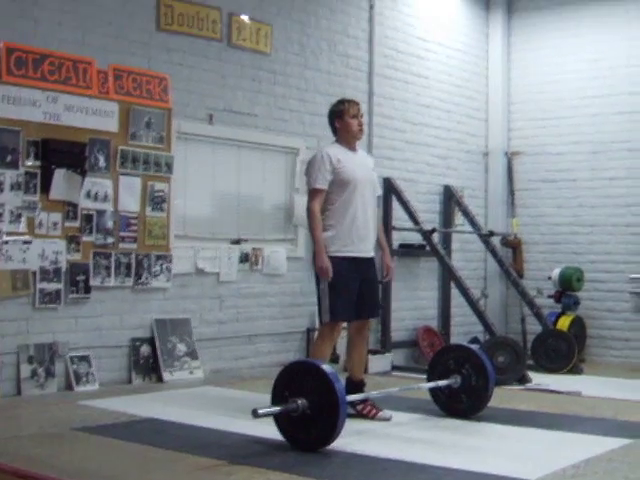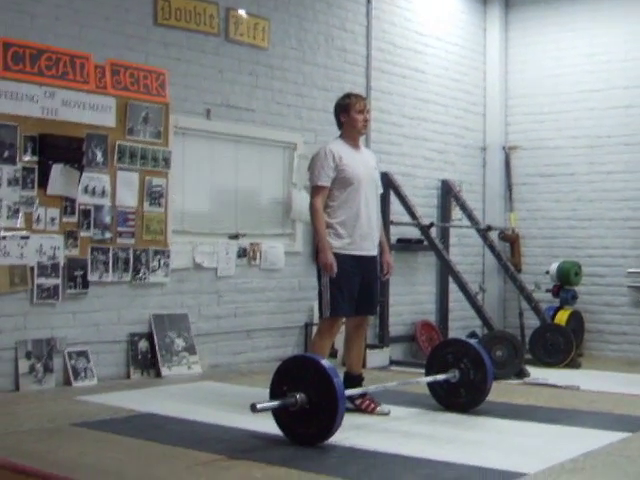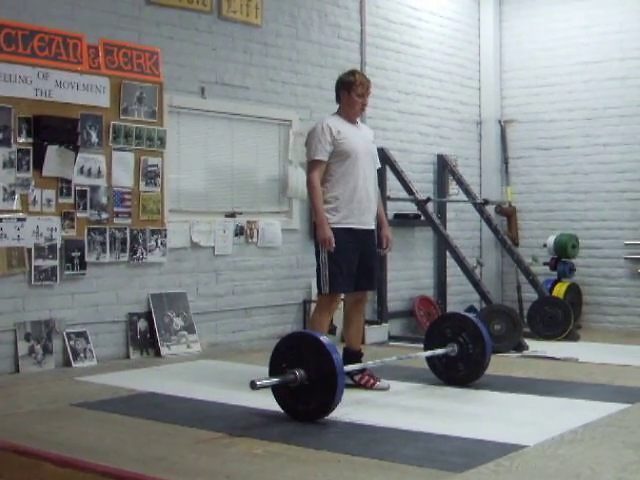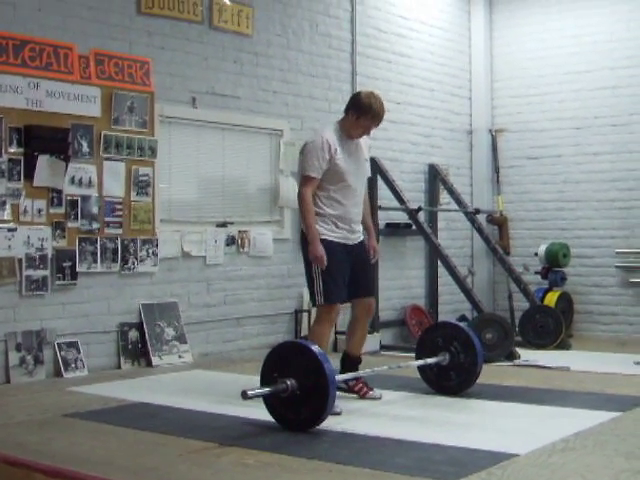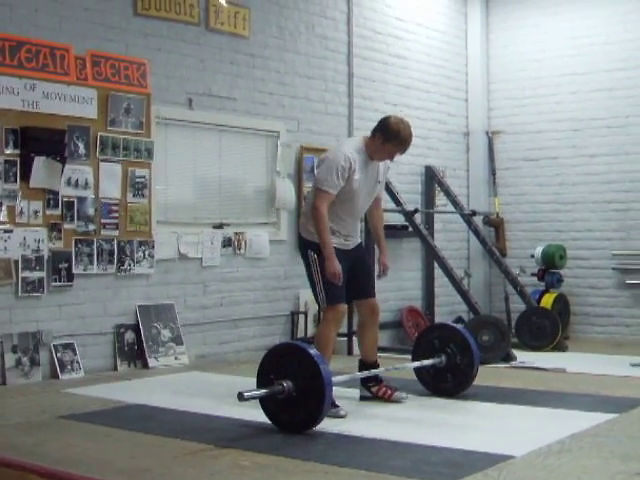
dt=1s
person 1, frame 1
left shoulder: (367, 160)
right shoulder: (327, 156)
right elbow: (314, 207)
left wrist: (385, 251)
right wrist: (320, 252)
left hip: (364, 256)
right hip: (338, 256)
left knee: (362, 324)
right knee: (332, 325)
left ankle: (355, 394)
person 1, frame 2
left shoulder: (370, 157)
right shoulder: (330, 153)
right elbow: (317, 203)
left wrist: (384, 249)
right wrist: (324, 249)
left hip: (367, 253)
right hip: (340, 253)
left knee: (360, 321)
right knee: (331, 321)
left ankle: (353, 388)
person 1, frame 3
left shoulder: (366, 132)
right shoulder: (327, 128)
right elbow: (314, 177)
left wrist: (383, 224)
right wrist: (322, 223)
left hip: (365, 227)
right hip: (338, 228)
left knee: (359, 297)
right knee: (330, 298)
left ankle: (353, 365)
person 1, frame 4
left shoulder: (361, 144)
right shoulder: (322, 143)
right elbow: (305, 193)
left wrist: (370, 234)
right wrist: (314, 241)
left hip: (354, 239)
right hip: (327, 240)
left knee: (366, 306)
right knee: (329, 309)
left ankle: (348, 374)
person 1, frame 5
left shoulder: (381, 163)
right shoulder: (343, 157)
left elbow: (375, 207)
right elbow: (319, 206)
left wrist: (383, 250)
right wrist: (329, 256)
left hip: (352, 242)
right hip: (321, 242)
left knee: (370, 308)
right knee: (335, 311)
left ankle: (370, 381)
